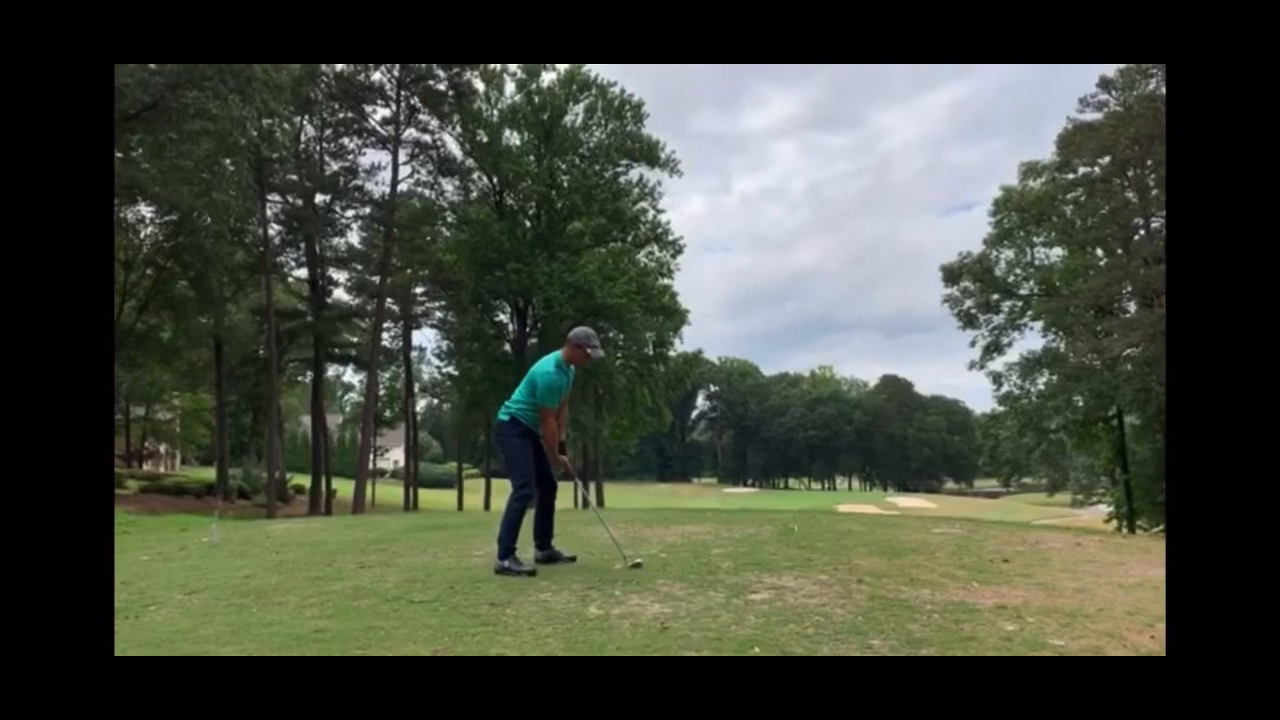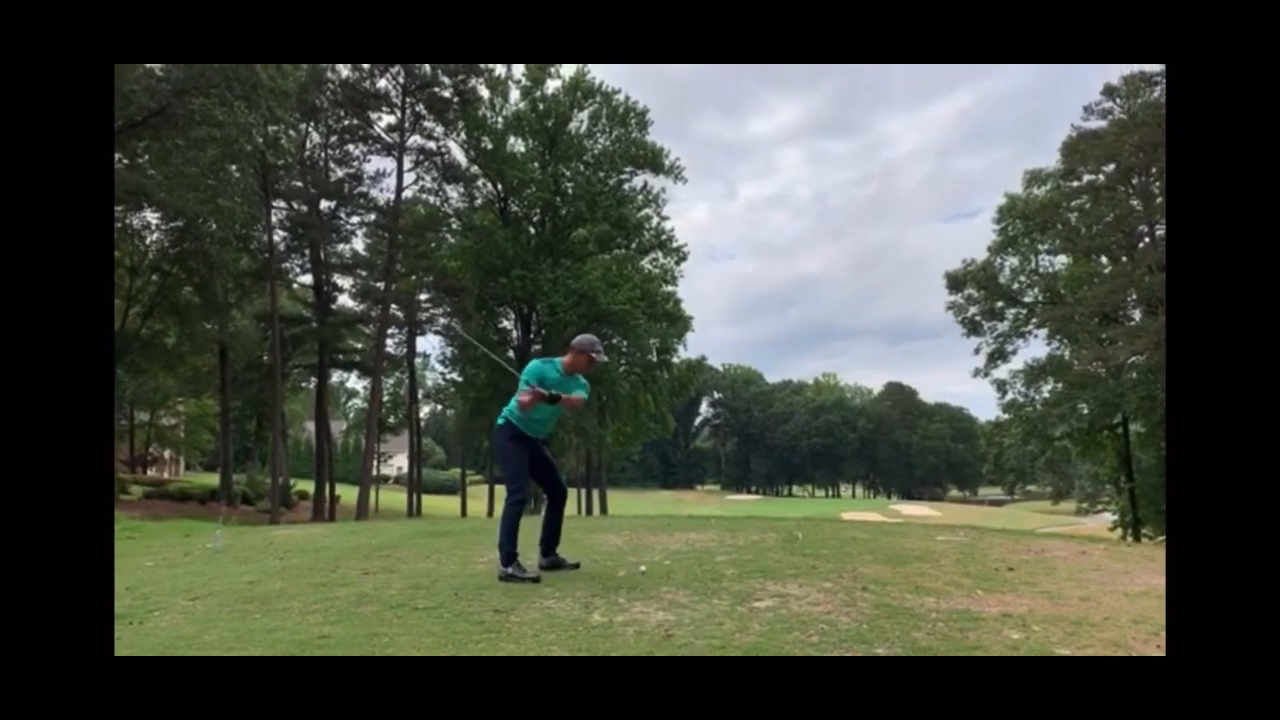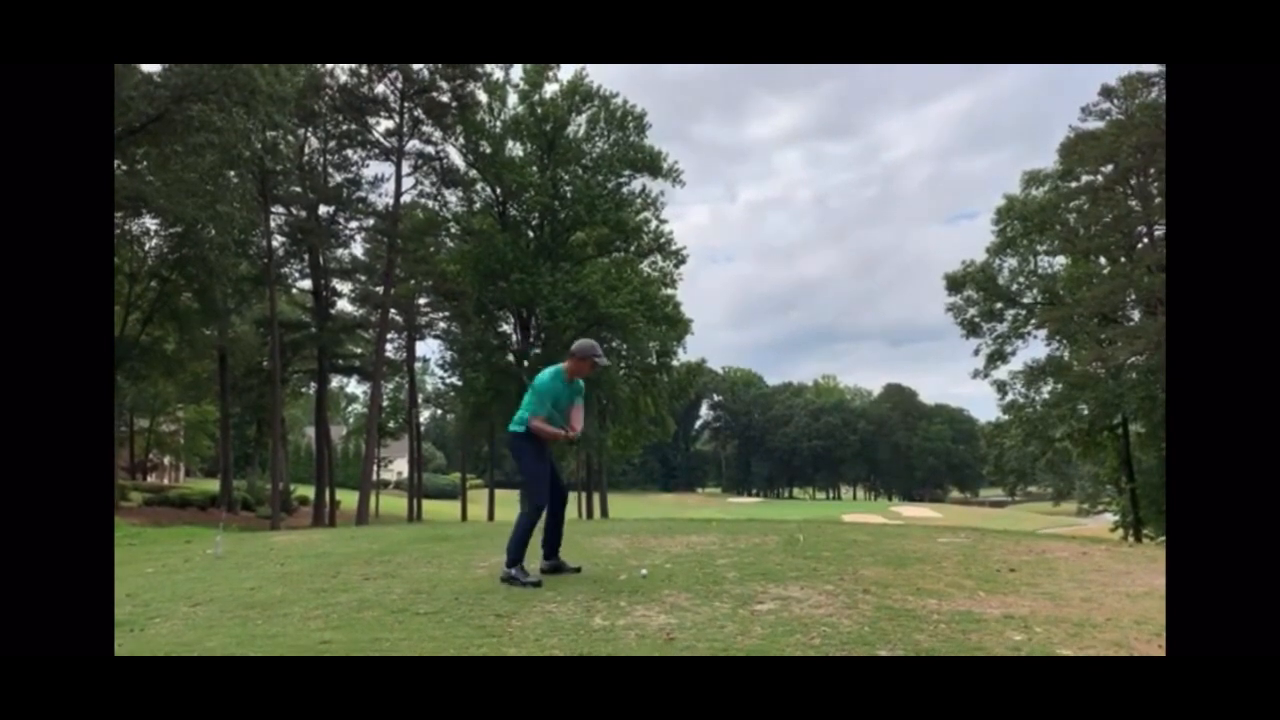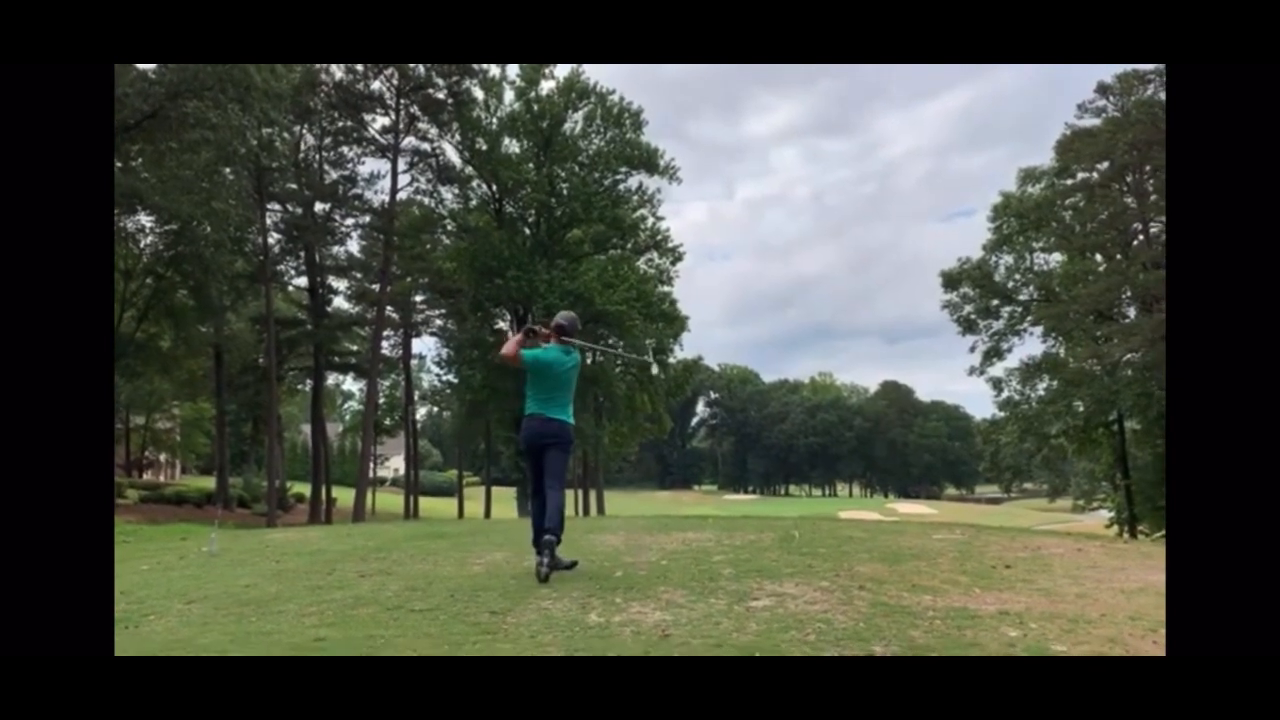
dt=0.7s
person 1, frame 1
left shoulder: (568, 370)
right shoulder: (550, 373)
left elbow: (561, 410)
right elbow: (548, 420)
left wrist: (562, 446)
right wrist: (555, 456)
left hip: (528, 430)
right hip: (512, 428)
left knee: (548, 486)
right knee: (524, 489)
left ankle: (543, 548)
right ankle: (504, 558)
person 1, frame 2
left shoulder: (581, 385)
right shoulder: (539, 366)
left elbow: (575, 402)
right elbow: (522, 404)
left wrist: (557, 397)
right wrist: (533, 397)
left hip: (534, 440)
right hip: (510, 433)
left knee: (558, 492)
right knee: (519, 495)
left ankle: (548, 555)
right ankle: (507, 564)
person 1, frame 3
left shoulder: (576, 384)
right shoulder: (547, 382)
left elbow: (576, 413)
right elbow: (535, 425)
left wrist: (574, 431)
right wrist: (562, 434)
left hip: (537, 443)
right hip: (525, 438)
left knee: (558, 496)
right knee: (537, 499)
left ankle: (550, 558)
right ankle: (512, 566)
person 1, frame 4
left shoulder: (544, 357)
right shoulder: (573, 357)
left elbow: (506, 354)
left wrist: (524, 334)
right wrist: (540, 340)
left hip: (533, 427)
right hip: (560, 429)
left knee: (538, 490)
right knee: (554, 487)
left ankle: (544, 552)
right ankle: (550, 538)
